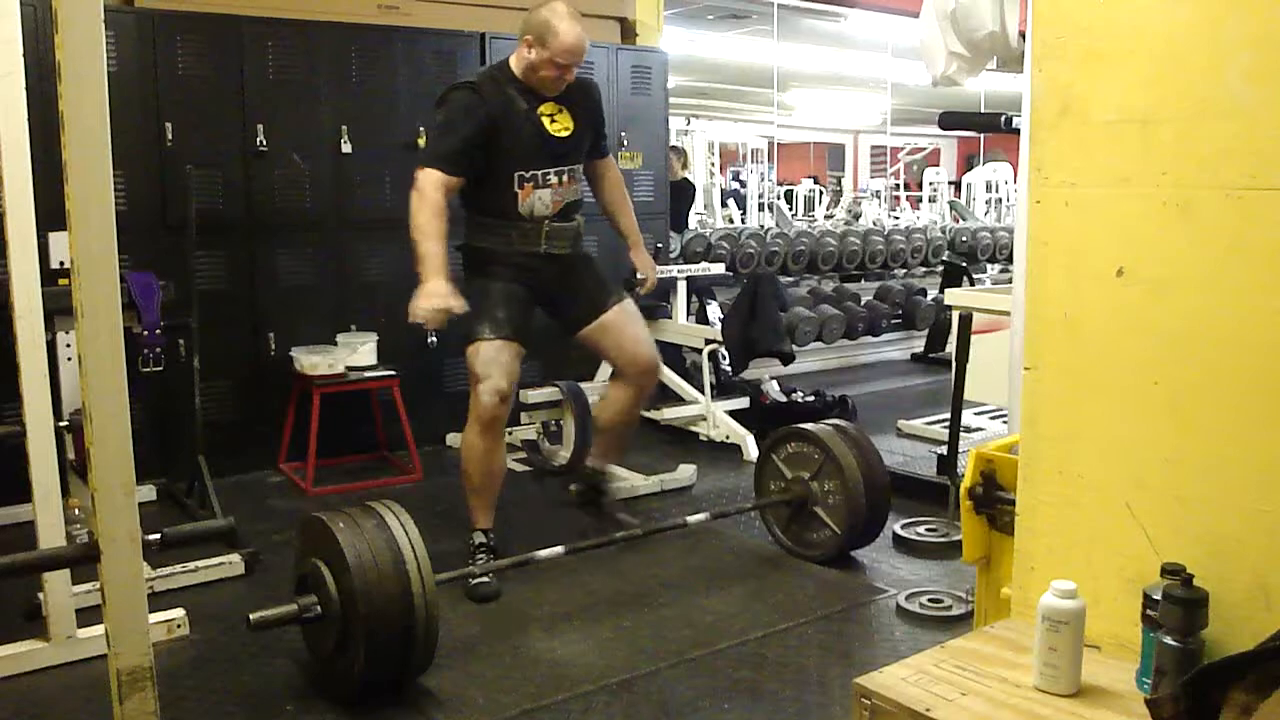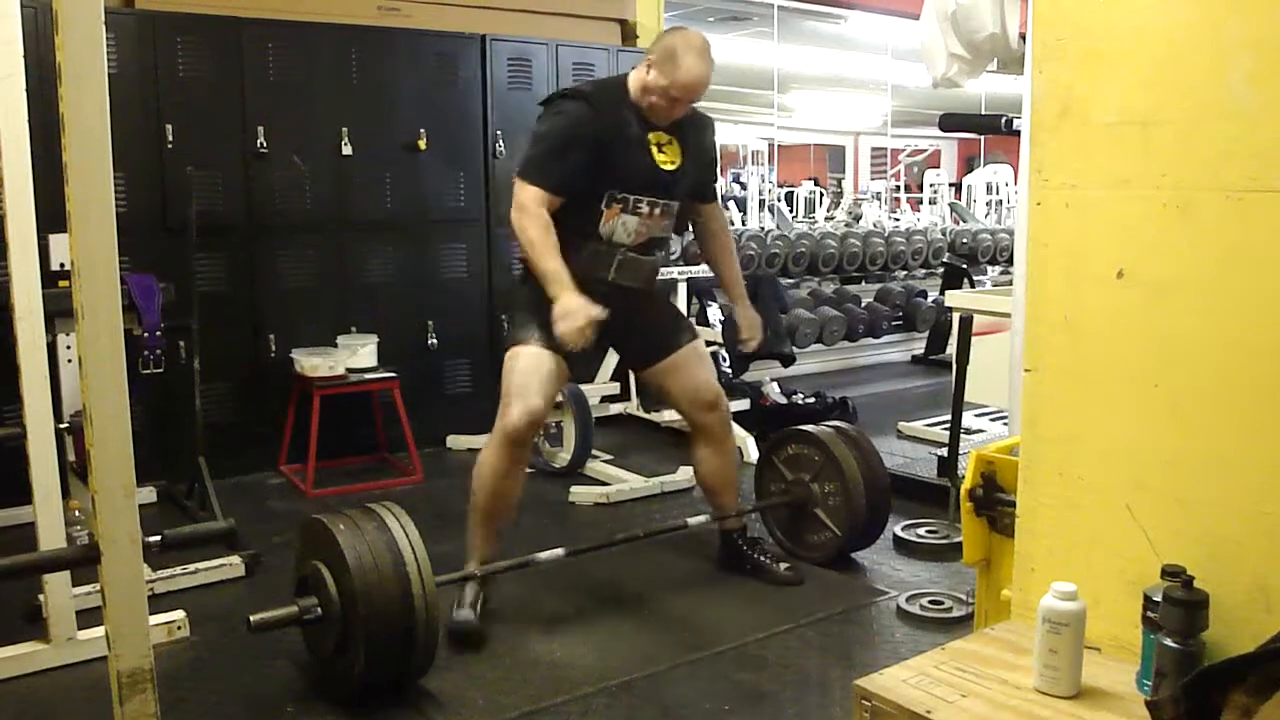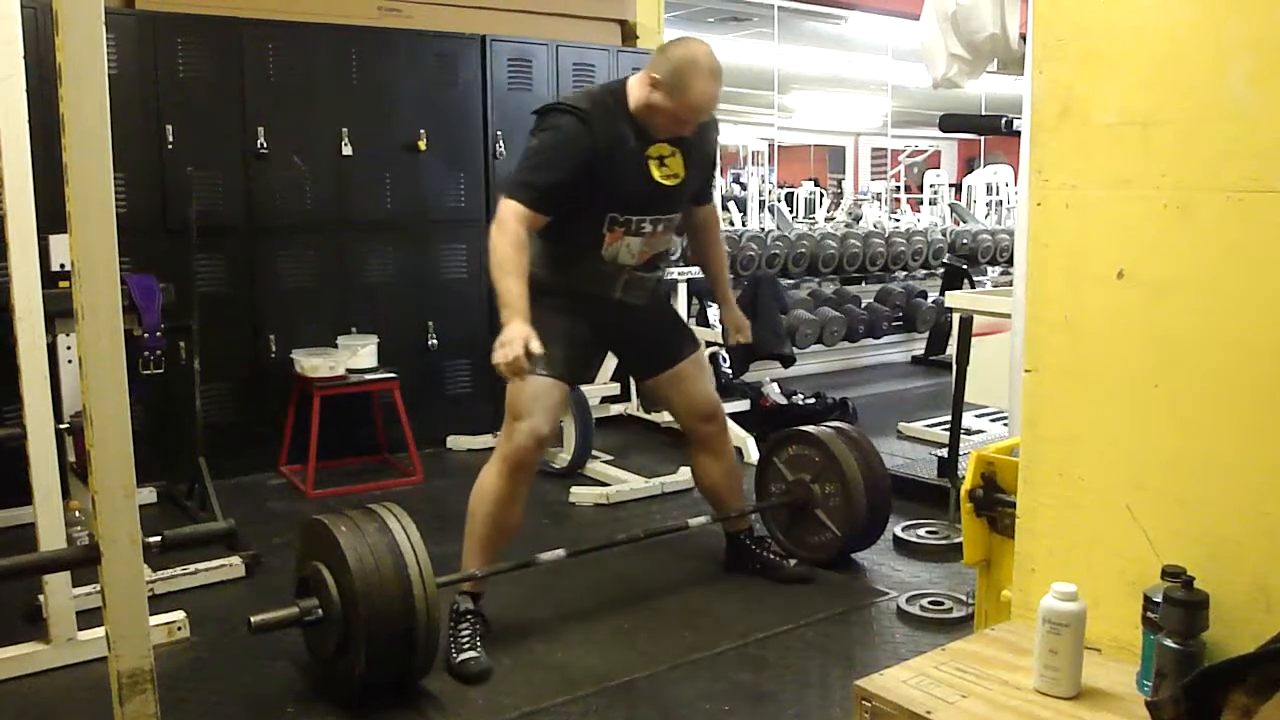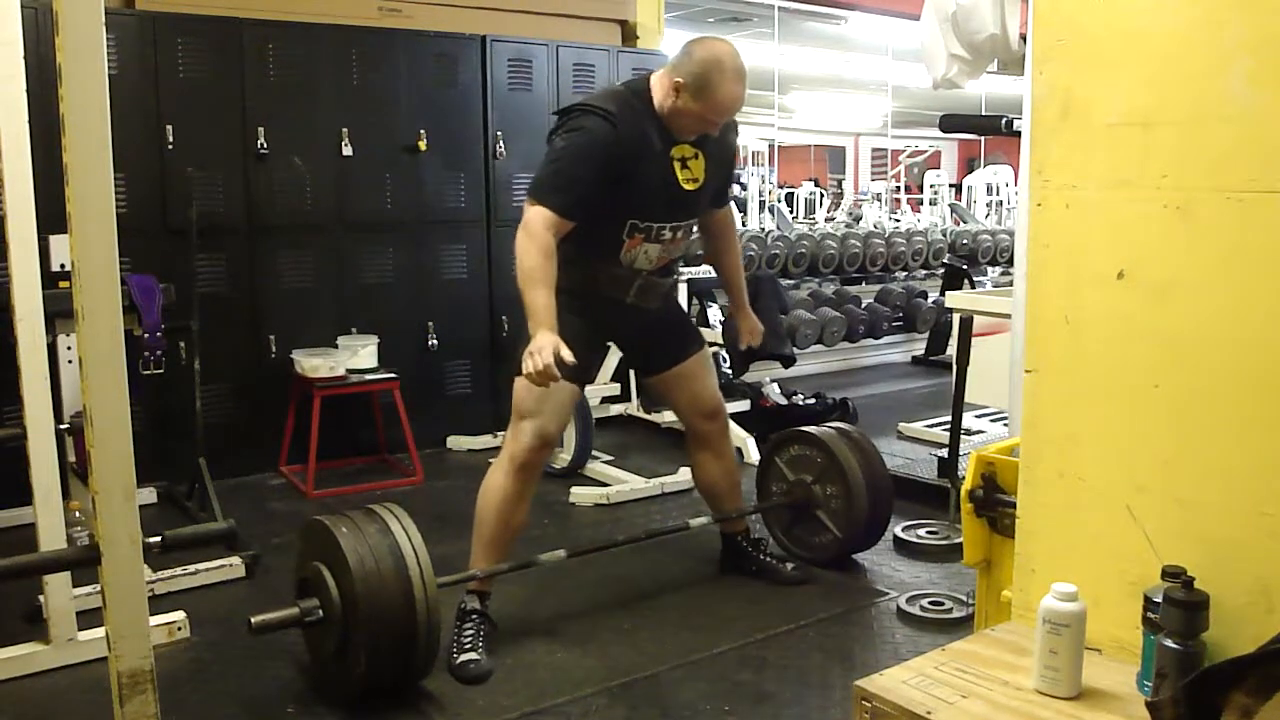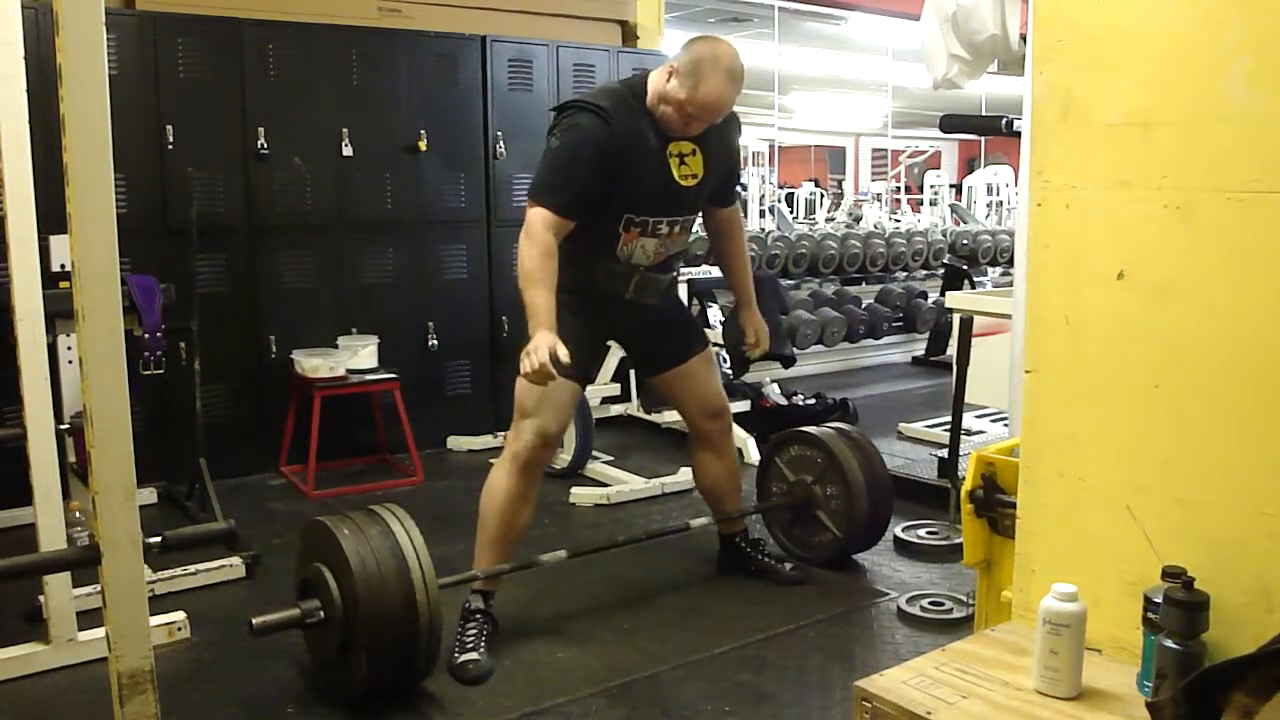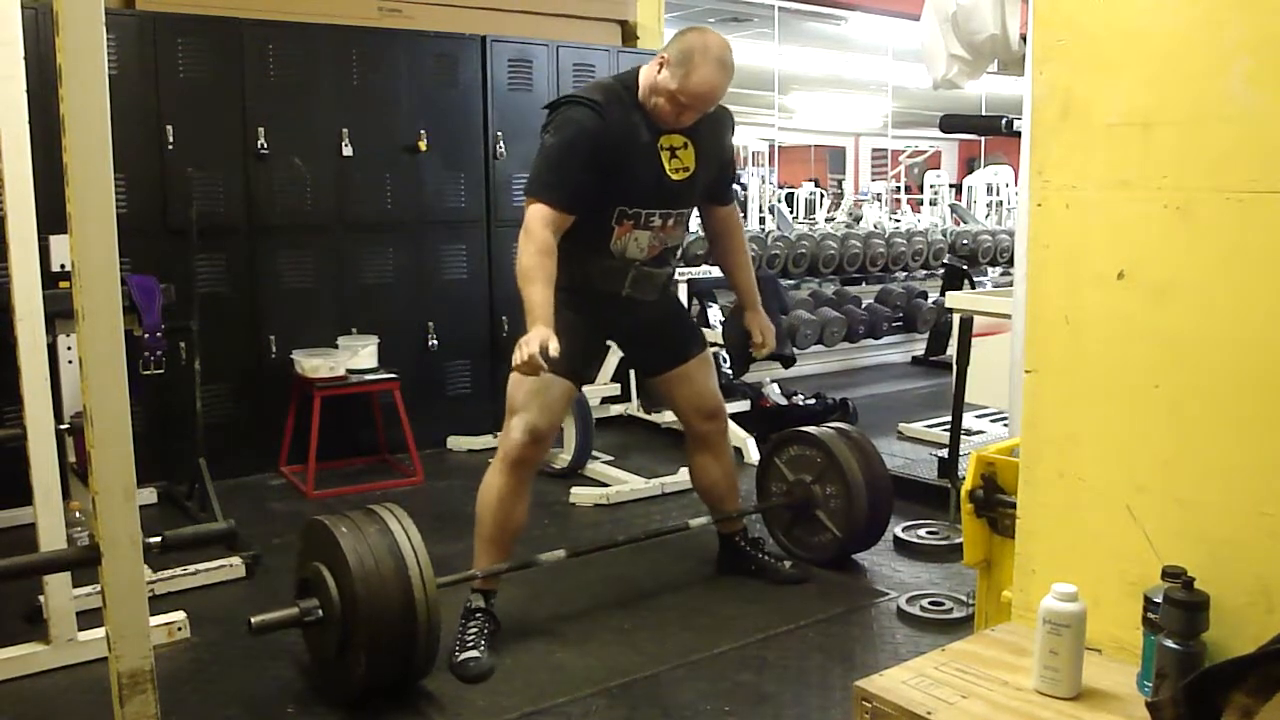
dt=0.5s
person 1, frame 1
left shoulder: (583, 94)
right shoulder: (478, 101)
left elbow: (602, 168)
right elbow: (430, 188)
left wrist: (636, 244)
right wrist: (434, 279)
left hip: (567, 257)
right hip: (499, 264)
left knee: (643, 363)
right knee: (492, 399)
left ankle: (594, 479)
right ankle: (482, 543)
person 1, frame 2
left shoulder: (696, 133)
right shoulder: (583, 115)
left elbow: (708, 217)
right elbow: (528, 208)
left wrist: (741, 302)
right wrist: (565, 296)
left hip: (639, 291)
right hip: (564, 292)
left knee: (710, 408)
right knee: (519, 421)
left ankle: (736, 542)
right ankle: (475, 576)
person 1, frame 3
left shoulder: (698, 132)
right shoulder: (578, 128)
left elbow: (701, 217)
right elbow: (511, 222)
left wrist: (726, 301)
right wrist: (514, 321)
left hip: (642, 296)
right hip: (566, 297)
left knee: (707, 416)
right knee: (523, 442)
left ankle: (743, 541)
right ankle: (466, 607)
person 1, frame 4
left shoulder: (717, 133)
right shoulder: (601, 128)
left elbow: (716, 218)
right elbow: (538, 227)
left wrist: (740, 305)
right wrist: (544, 331)
left hip: (652, 295)
right hip: (575, 295)
left knee: (709, 415)
right knee: (529, 443)
left ankle: (738, 542)
right ankle: (473, 610)
person 1, frame 5
left shoulder: (720, 130)
right shoulder: (596, 125)
left elbow: (723, 217)
right elbow: (541, 229)
left wrist: (748, 306)
right wrist: (543, 329)
left hip: (654, 294)
right hip: (578, 295)
left knee: (713, 414)
right knee: (531, 441)
left ankle: (737, 542)
right ankle: (478, 609)
person 1, frame 6
left shoulder: (712, 127)
right shoulder: (588, 119)
left elbow: (721, 216)
right elbow: (540, 226)
left wrist: (752, 306)
right wrist: (539, 325)
left hip: (652, 292)
right hip: (576, 294)
left knee: (709, 416)
right knee: (523, 440)
left ankle: (737, 544)
right ankle: (478, 607)
